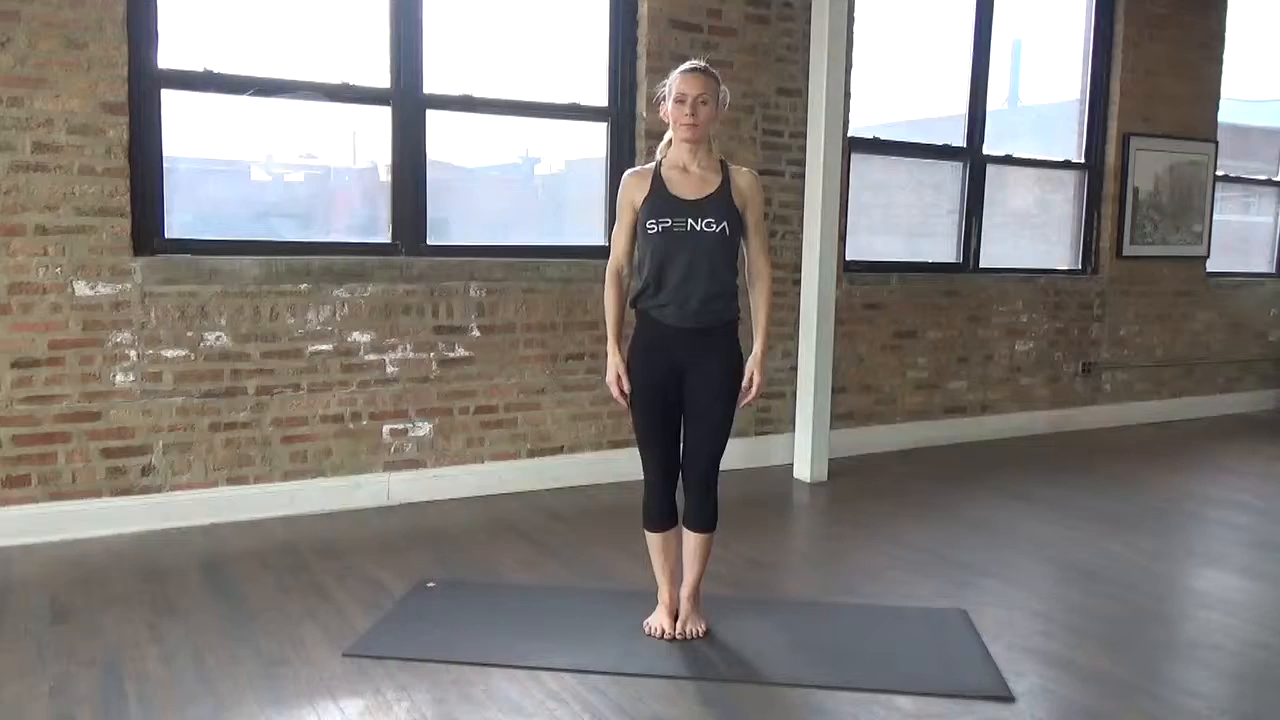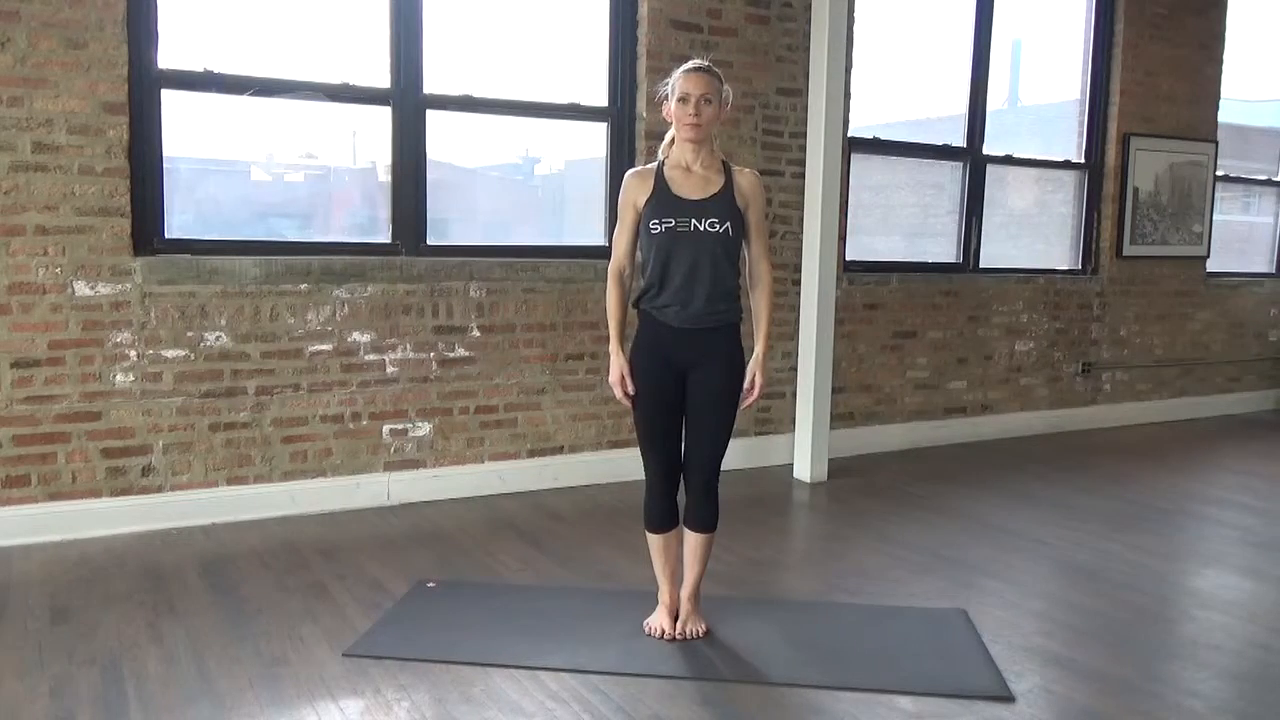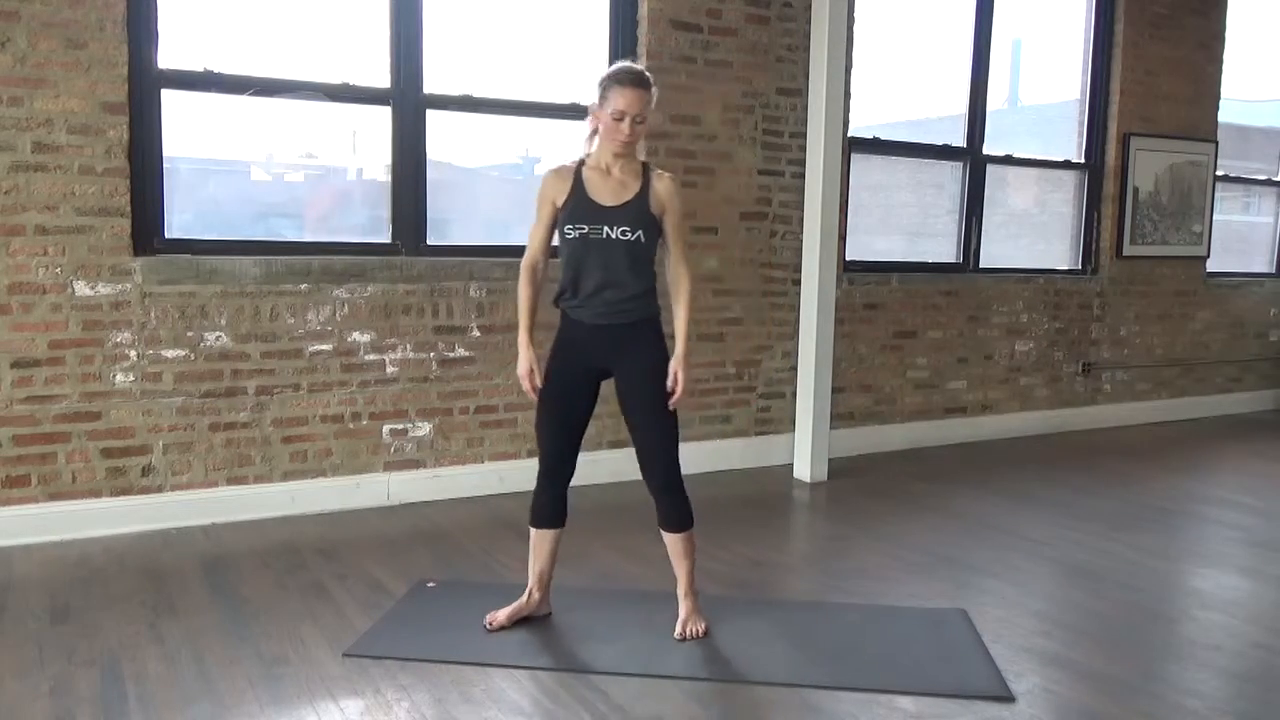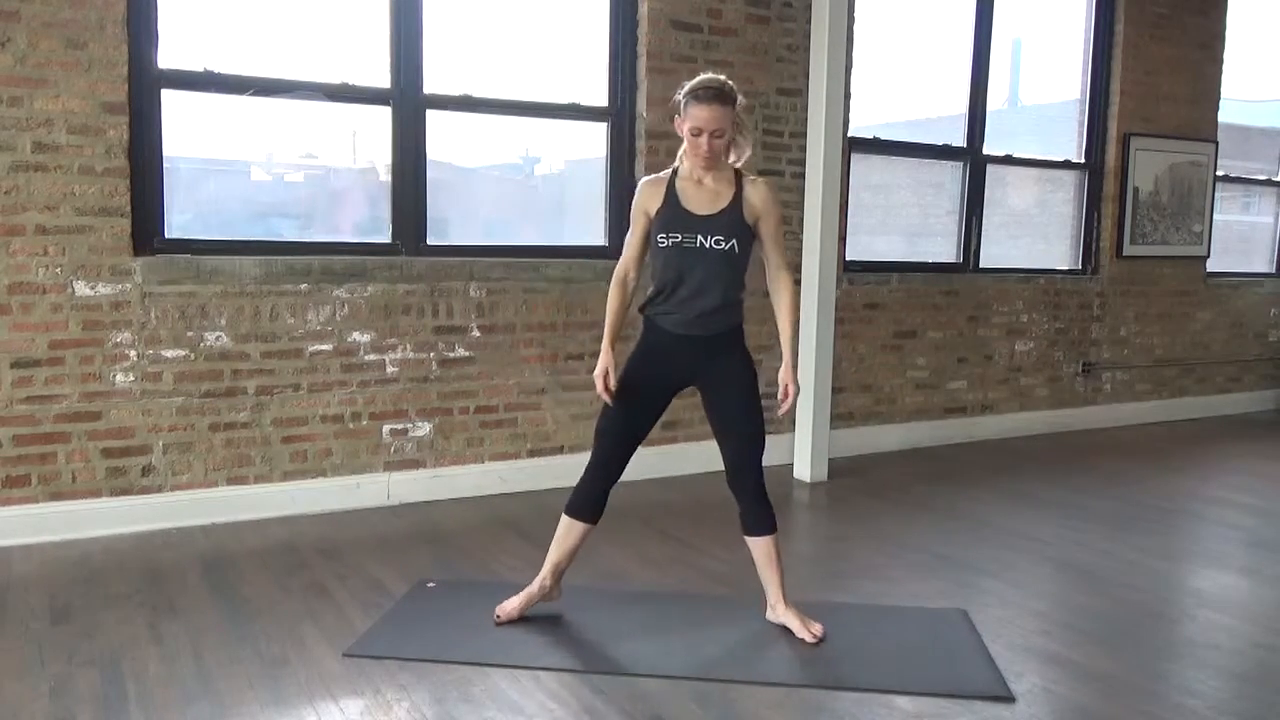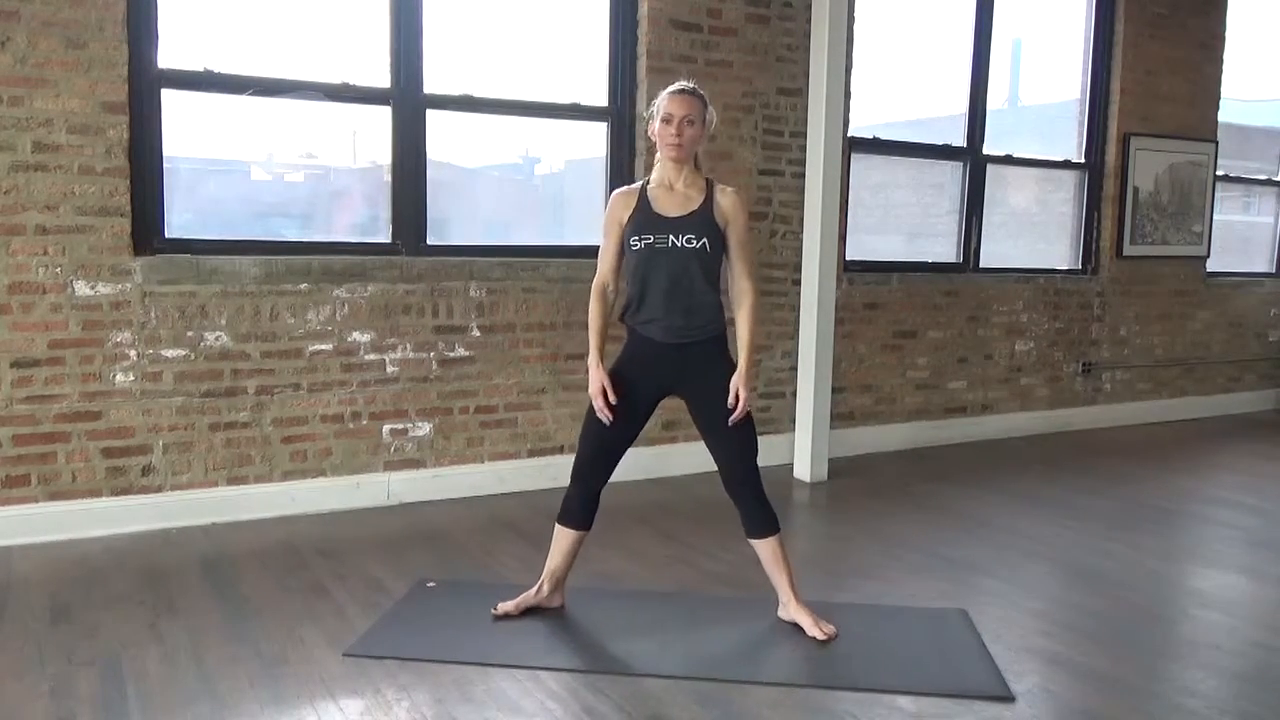
dt=1s
person 1, frame 1
left shoulder: (742, 184)
right shoulder: (637, 182)
left elbow: (759, 269)
right elbow: (618, 269)
left wrist: (760, 346)
right wrist: (613, 347)
left hip: (715, 346)
right hip: (654, 344)
left knee: (701, 475)
right knee: (659, 475)
left ankle: (691, 598)
right ankle: (665, 598)
person 1, frame 2
left shoulder: (744, 184)
right shoulder: (640, 182)
left elbow: (759, 270)
right elbow: (619, 270)
left wrist: (761, 349)
right wrist: (616, 350)
left hip: (718, 347)
right hip: (656, 343)
left knee: (702, 476)
right knee: (661, 476)
left ankle: (690, 599)
right ankle: (665, 598)
person 1, frame 3
left shoulder: (660, 187)
right shoulder: (560, 181)
left elbow: (677, 270)
right elbow: (532, 264)
left wrist: (680, 350)
right wrist: (525, 343)
left hip: (638, 341)
right hip: (576, 339)
left knee: (661, 471)
right knee: (553, 469)
left ankle: (686, 597)
right ankle: (536, 593)
person 1, frame 4
left shoulder: (755, 195)
right shoulder: (652, 191)
left elbow: (778, 276)
right elbow: (626, 271)
left wrist: (787, 358)
right wrist: (606, 348)
left hip: (724, 351)
right hip: (660, 346)
left knee: (748, 478)
right knee: (603, 465)
left ankle: (778, 602)
right ankle: (545, 580)
person 1, frame 5
left shoulder: (725, 202)
right shoulder: (625, 201)
left elbow: (743, 288)
right elbow: (603, 285)
left wrist: (744, 367)
right wrist: (595, 363)
left hip: (706, 357)
right hip: (641, 355)
left knee: (744, 480)
right knee: (587, 472)
left ankle: (790, 602)
right ankle: (549, 588)
